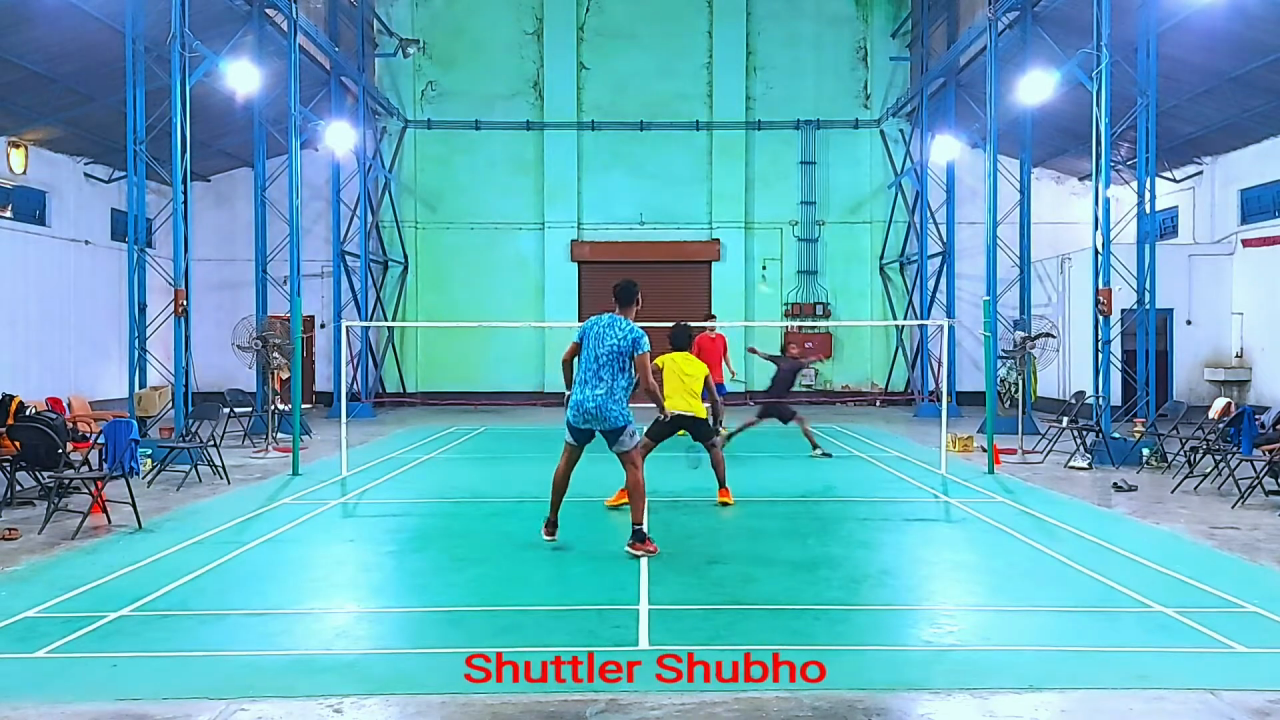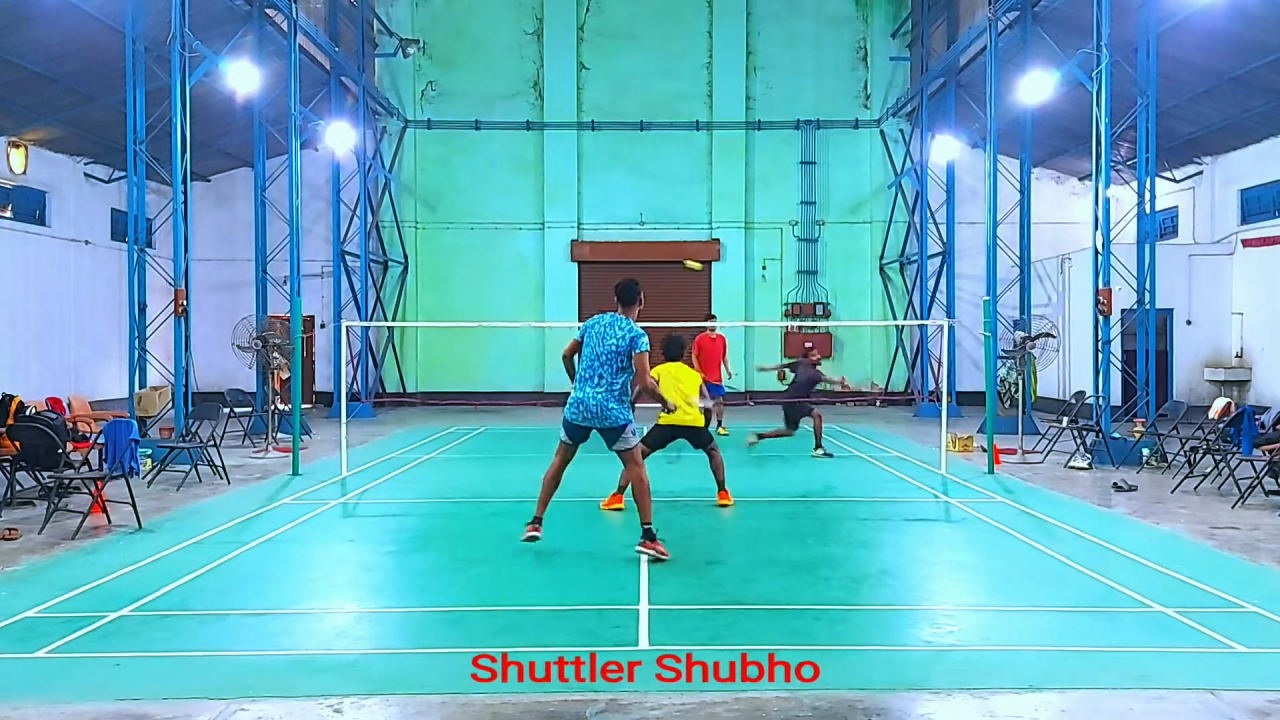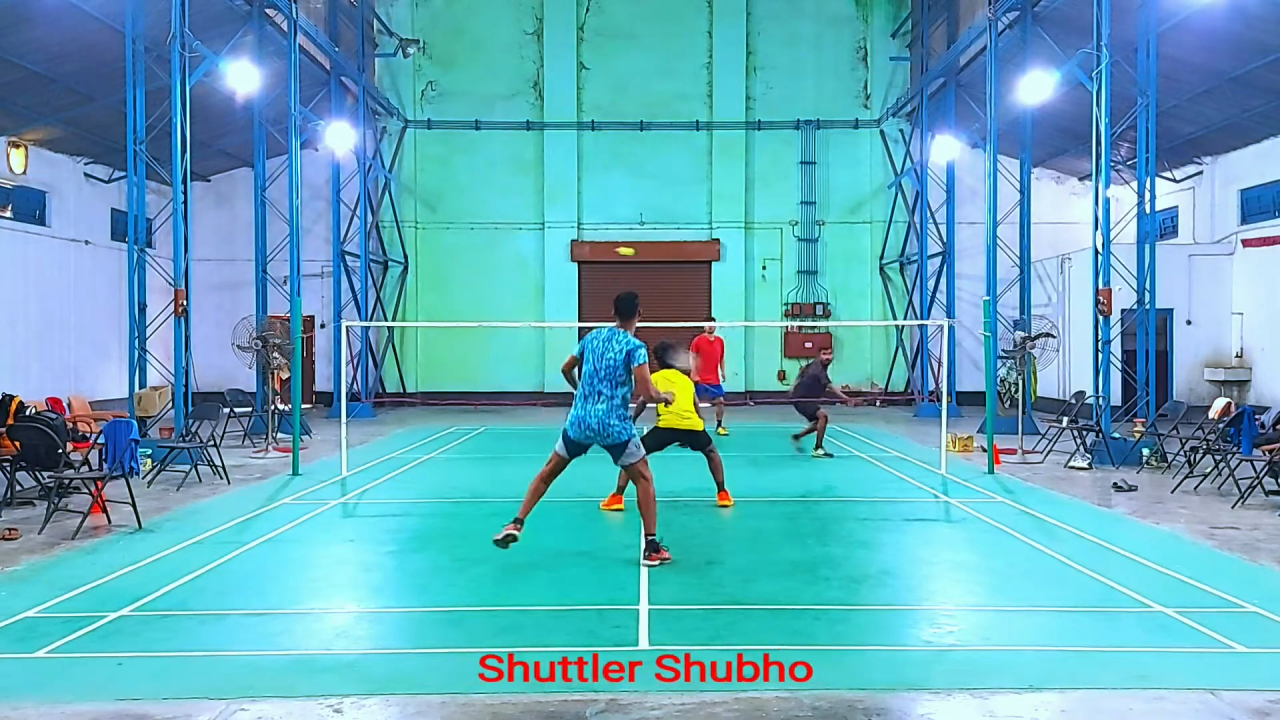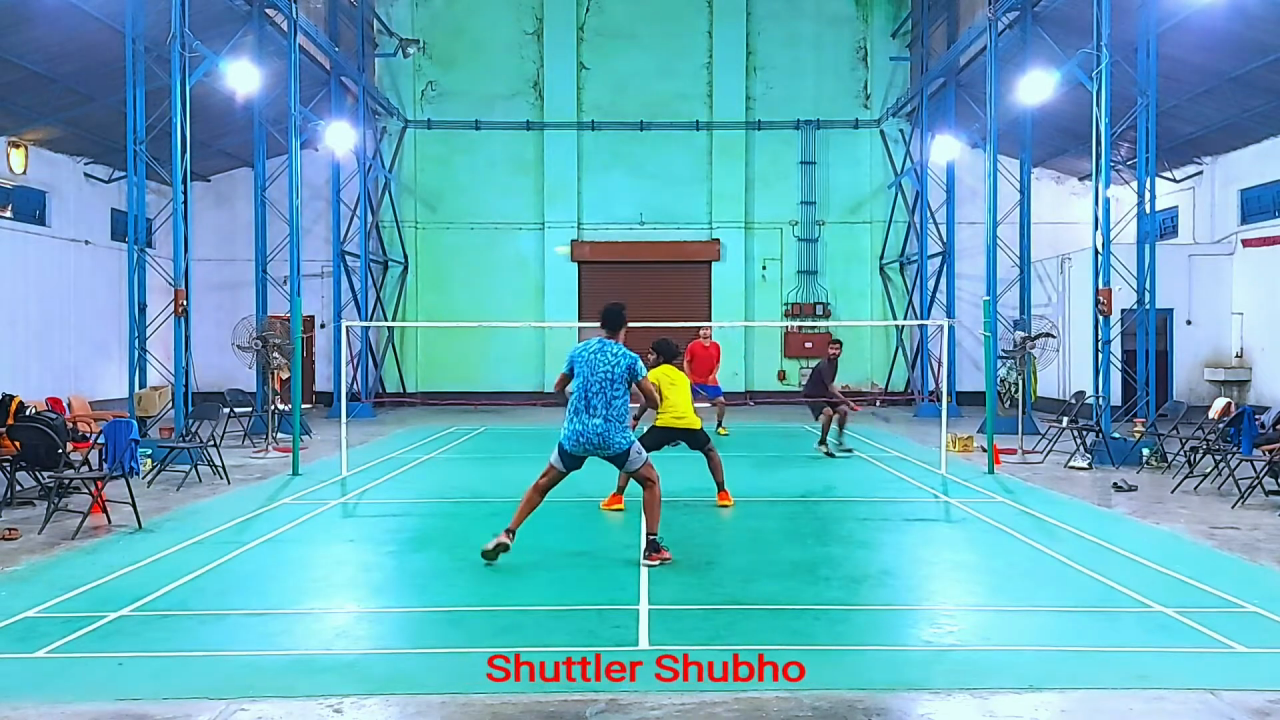
dt=0.1s
person 1, frame 1
left shoulder: (591, 324)
right shoulder: (637, 335)
left elbow: (566, 360)
right elbow: (646, 383)
left wrist: (570, 390)
right wrist: (662, 408)
left hip: (579, 406)
right hip: (612, 410)
left knee: (566, 463)
right knee: (634, 467)
left ankle: (551, 524)
right ankle: (638, 536)
person 1, frame 2
left shoulder: (595, 323)
right shoulder: (637, 334)
left elbow: (567, 356)
right elbow: (644, 382)
right wrist: (665, 402)
left hip: (579, 407)
right hip: (612, 410)
left knee: (559, 462)
right knee: (636, 469)
left ankle: (536, 522)
right ankle: (647, 537)
person 1, frame 3
left shoulder: (592, 337)
right shoulder: (635, 347)
left elbow: (567, 369)
right elbow: (647, 392)
right wrist: (665, 397)
left hip: (580, 421)
right hip: (614, 425)
left knee: (548, 472)
right knee: (644, 479)
left ankle: (516, 524)
right ankle: (652, 547)
person 1, frame 4
left shoulder: (581, 350)
right shoulder: (630, 359)
left elbow: (560, 386)
right elbow: (653, 401)
left hip: (576, 436)
right hip: (615, 437)
left knee: (541, 485)
right knee: (651, 481)
left ankle: (507, 536)
right ankle: (652, 547)
person 2, frame 1
left shoulder: (665, 359)
right shoulder: (702, 366)
right elbow: (716, 400)
right wrist: (716, 424)
left hip: (670, 412)
right hip: (696, 414)
left knee: (642, 448)
right knee: (714, 447)
left ankle: (625, 493)
right ankle: (723, 491)
person 2, frame 2
left shoulder: (660, 370)
right shoulder: (695, 375)
right wrist: (703, 426)
left hip: (668, 422)
right hip: (694, 422)
right knee: (713, 451)
left ankle: (618, 497)
right ankle: (723, 493)
person 2, frame 3
left shoulder: (655, 378)
right shoulder: (687, 380)
left elbow: (644, 399)
right elbow: (698, 411)
left wrist: (631, 420)
left hip: (668, 425)
right hip: (693, 425)
right knee: (712, 453)
left ankle: (617, 497)
right ankle: (723, 494)
person 2, frame 4
left shoulder: (654, 374)
right shoulder: (682, 376)
left elbow: (648, 399)
left wrist: (636, 418)
left hip: (666, 424)
right hip: (691, 424)
right knee: (711, 452)
left ankle: (617, 497)
right ankle: (722, 494)
